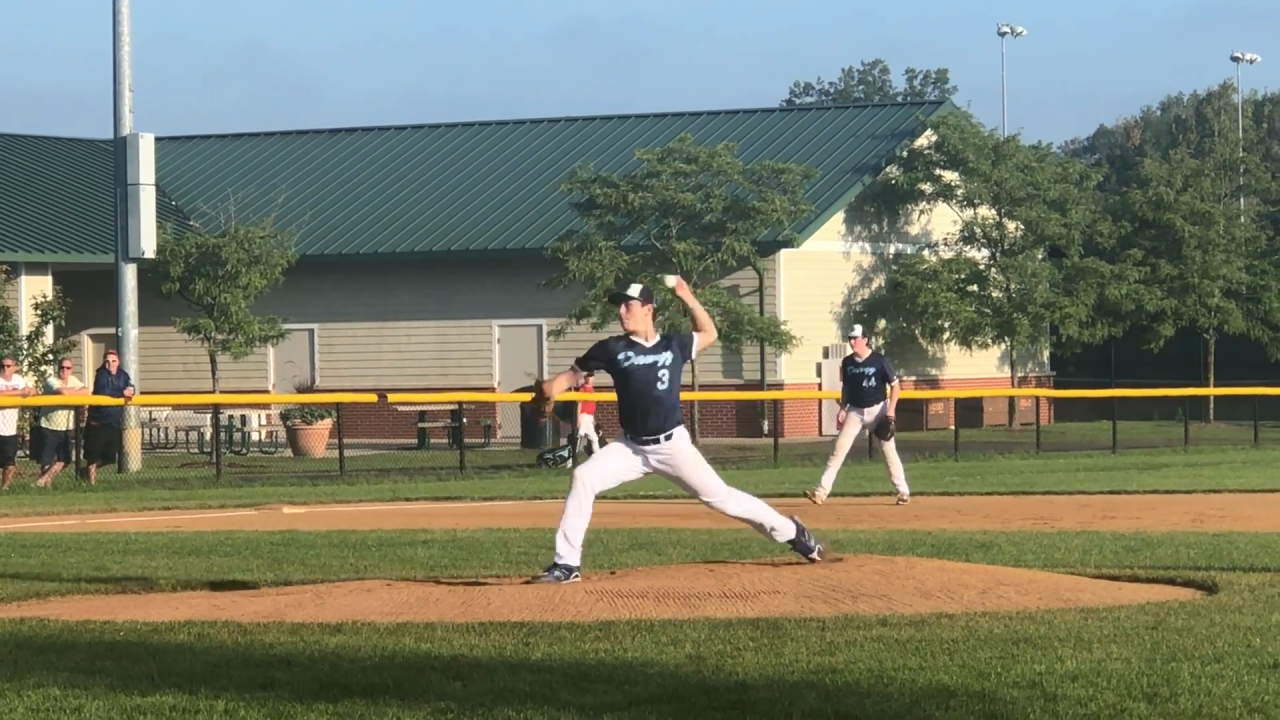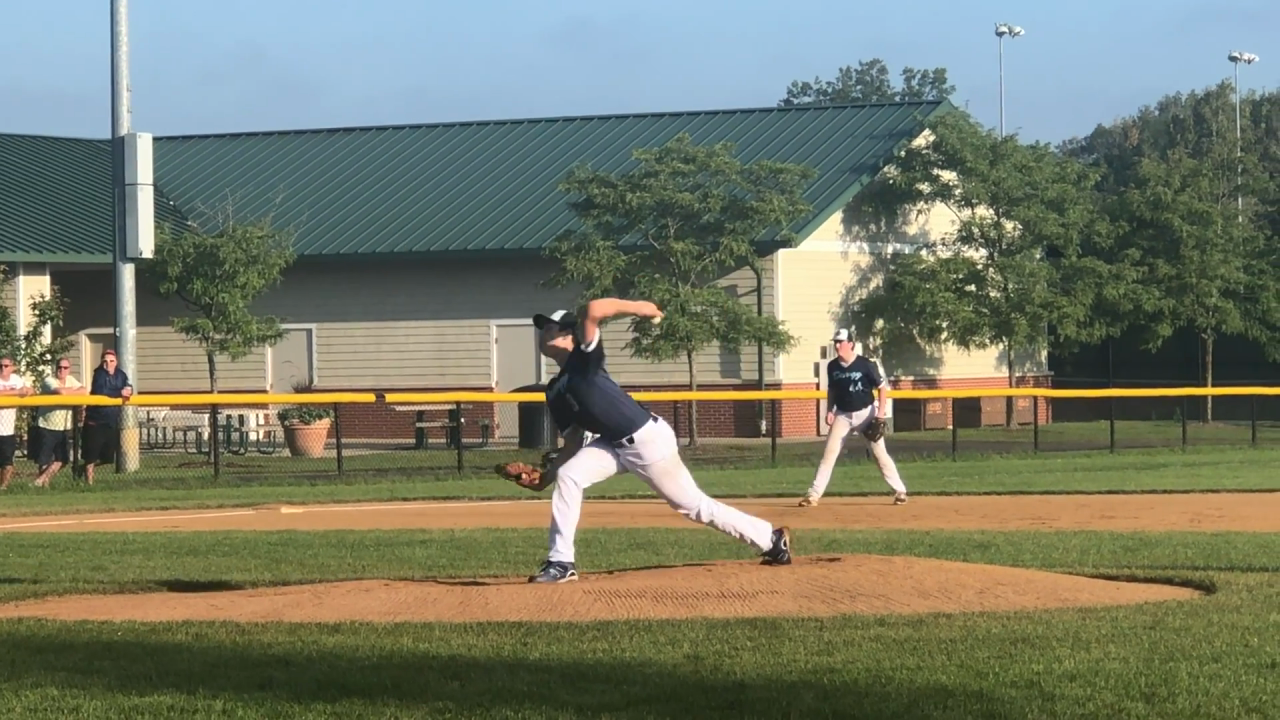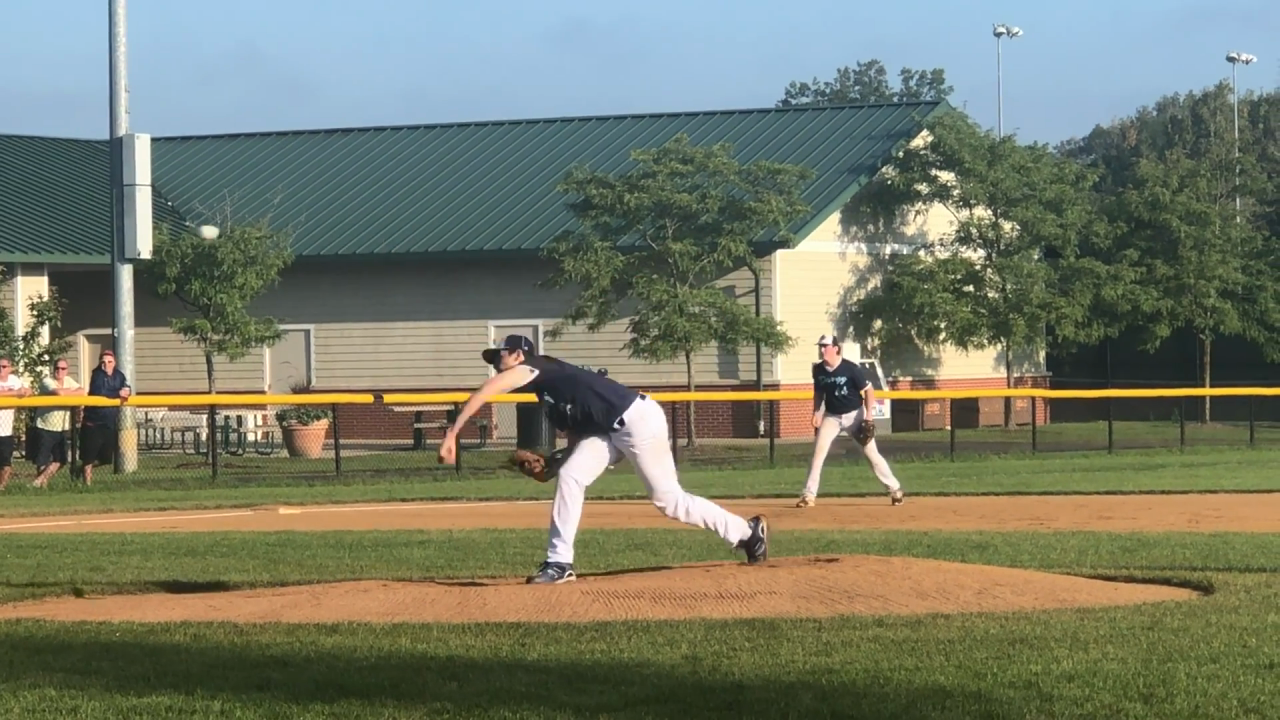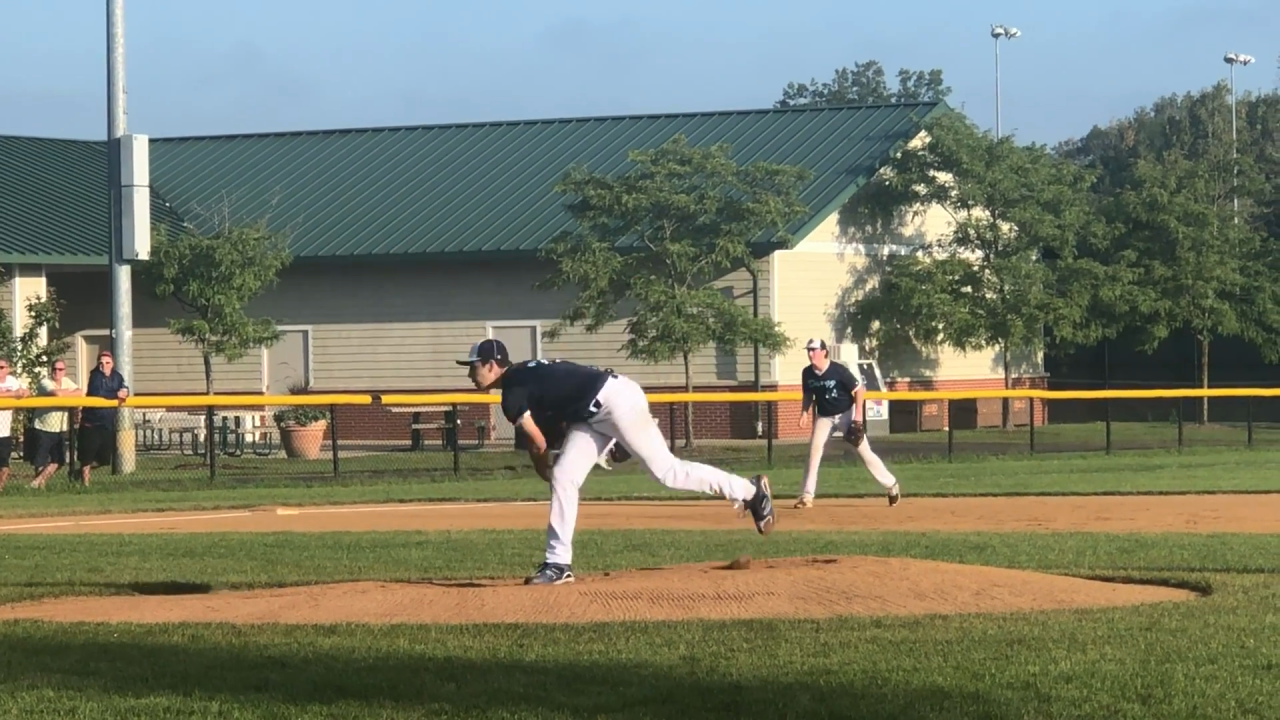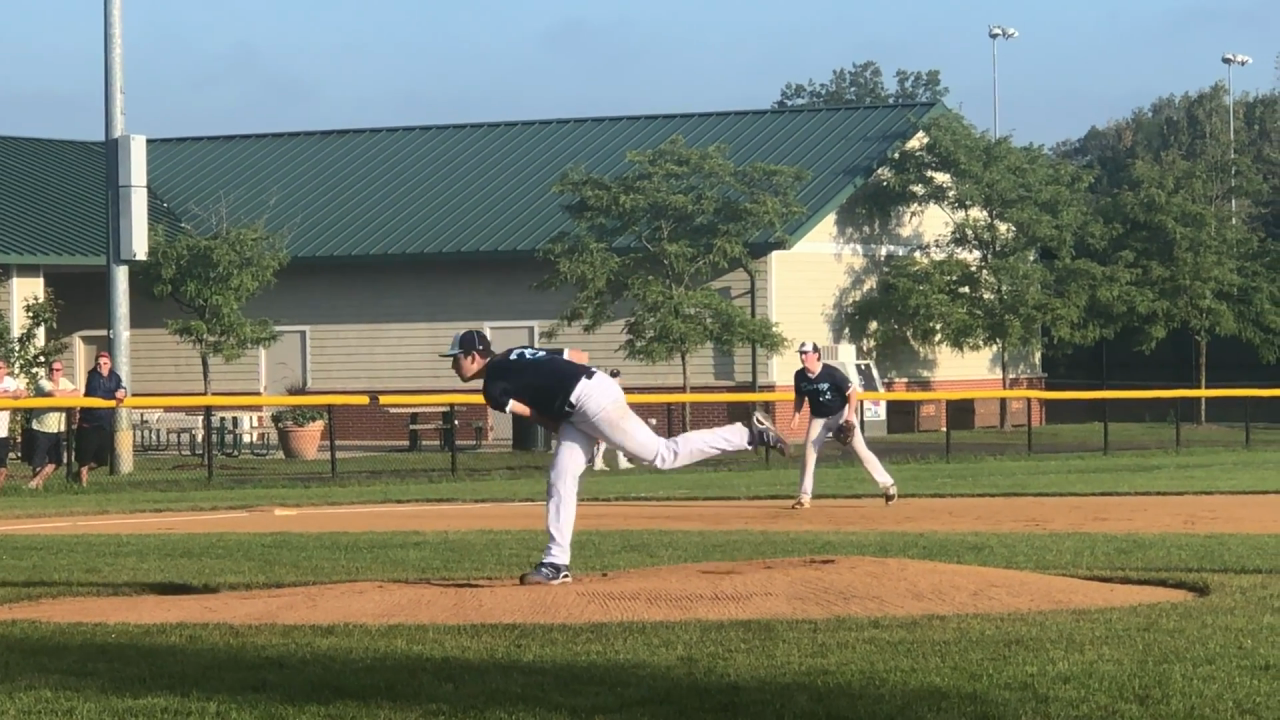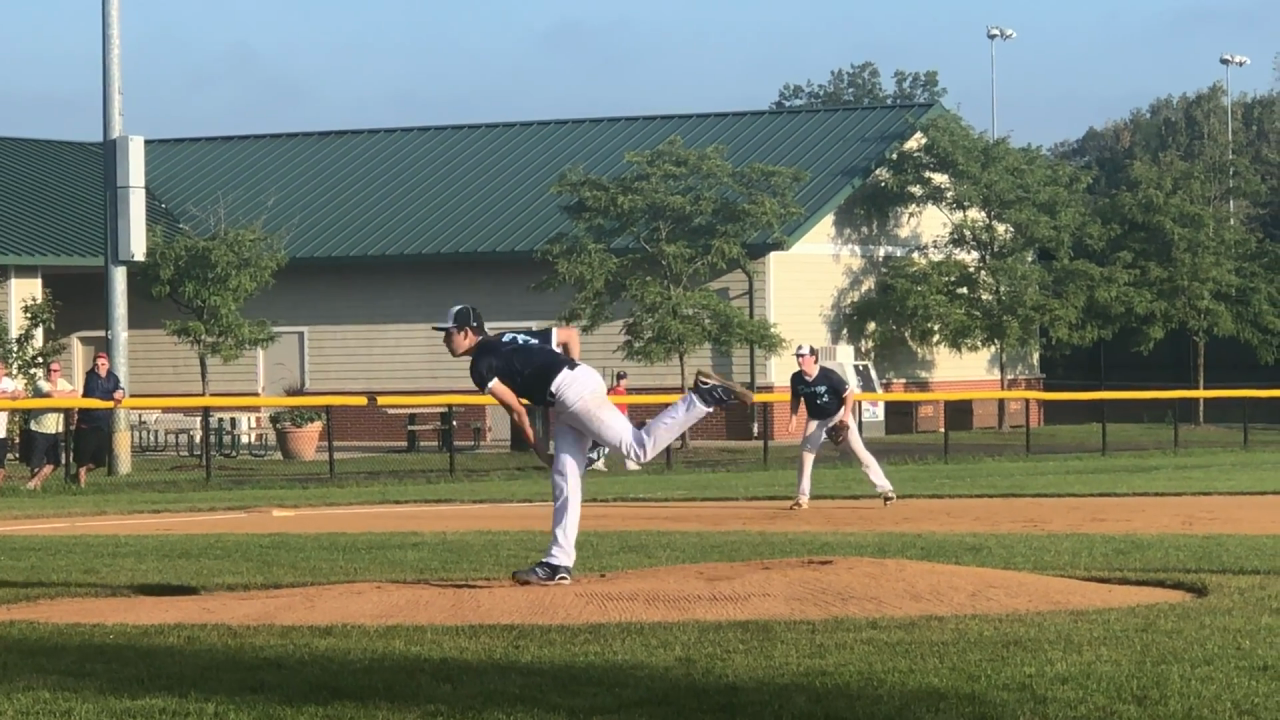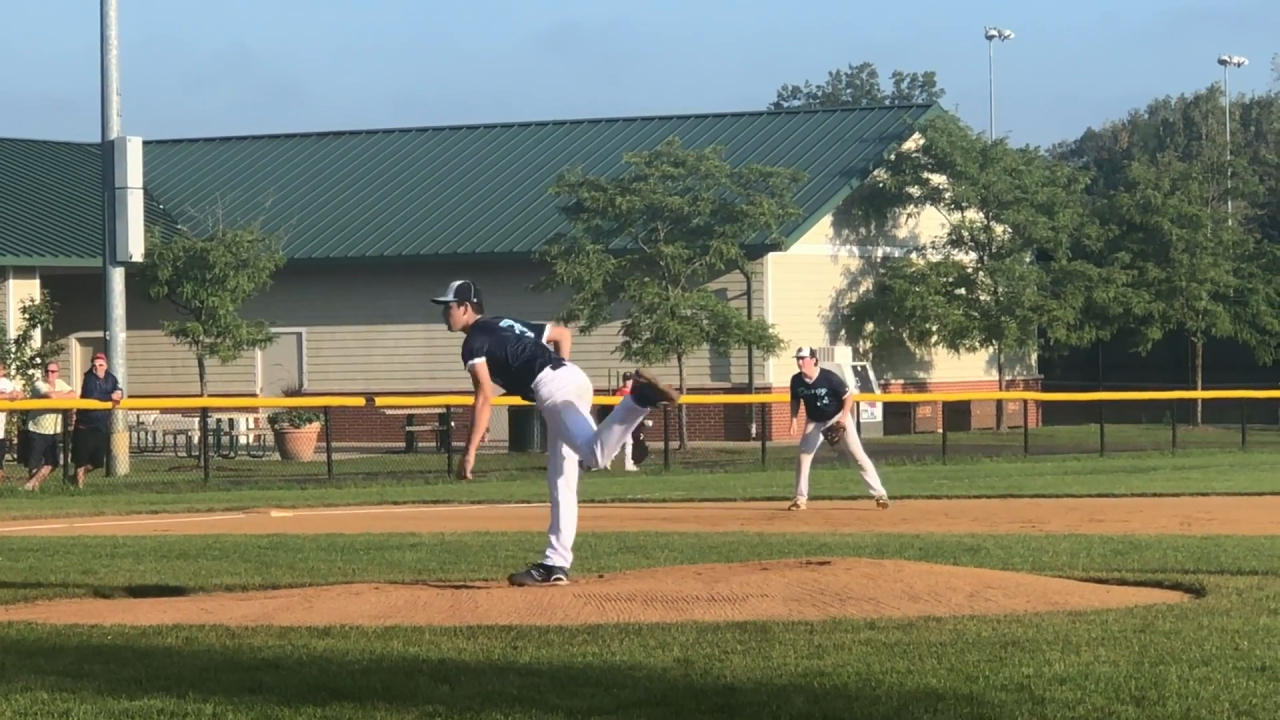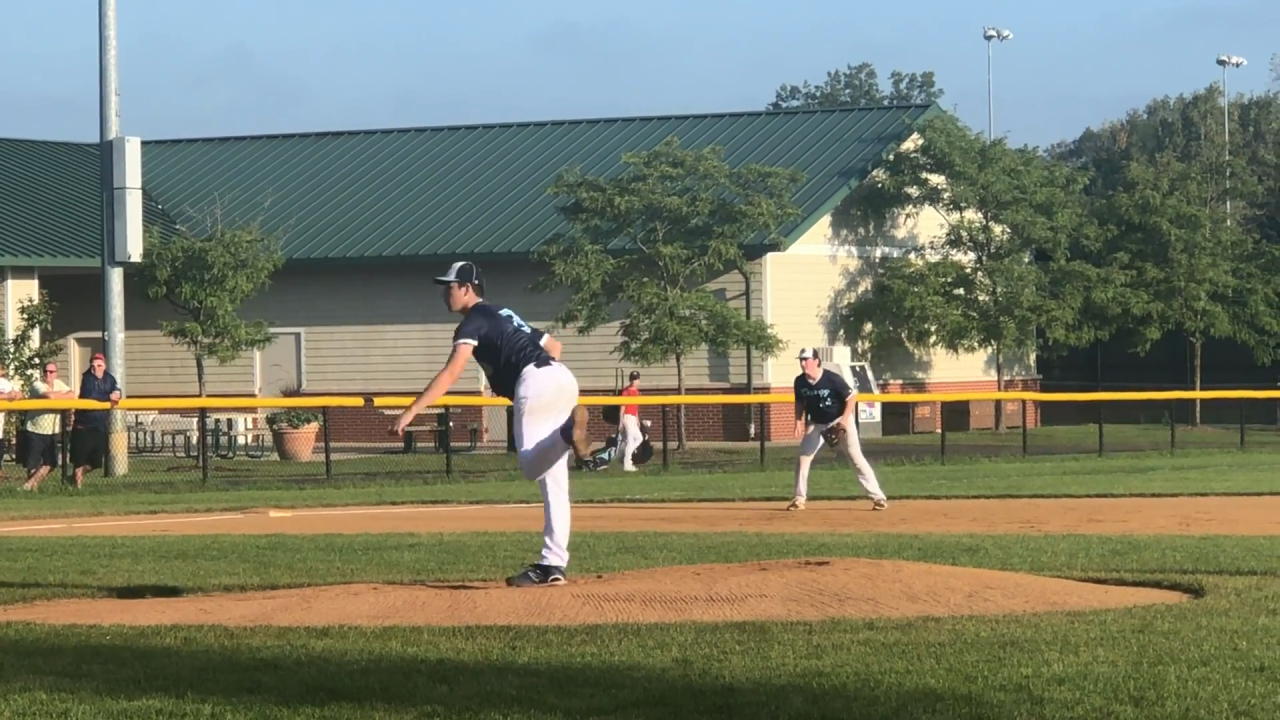
dt=0.1s
person 1, frame 1
left shoulder: (675, 342)
right shoulder: (610, 348)
left elbow: (708, 332)
right elbow: (569, 377)
left wrist: (687, 297)
right wrist: (547, 391)
left hip: (672, 444)
right hip: (631, 444)
left knee: (723, 498)
right knee: (584, 478)
left ankle: (792, 532)
right ankle: (566, 564)
person 1, frame 2
left shoulder: (584, 356)
right shoulder: (555, 391)
left elbow: (594, 309)
right elbow: (573, 442)
left wrist: (635, 307)
right wrist: (551, 465)
left hip: (645, 442)
right hip: (616, 444)
left knee: (693, 505)
right knee: (567, 478)
left ankle: (769, 538)
right ankle: (560, 563)
person 1, frame 3
left shoulder: (539, 369)
right shoulder: (549, 387)
left elbow: (492, 387)
right elbow: (578, 429)
left wrist: (454, 431)
left hip: (639, 420)
right hip: (614, 427)
left knee: (671, 502)
right knee: (570, 479)
left ankle: (746, 532)
right ankle: (560, 562)
person 1, frame 4
left shoulder: (512, 391)
right shoulder: (527, 372)
left elbow: (538, 444)
left wrist: (543, 468)
left hip: (614, 400)
right hip: (597, 408)
left knee: (670, 473)
right knee: (564, 476)
left ankle: (751, 492)
right ankle: (558, 562)
person 1, frame 5
left shoulder: (494, 385)
right shoulder: (515, 357)
left elbow: (537, 418)
right elbow: (579, 357)
left hip: (592, 400)
right hip: (589, 395)
left knee: (663, 453)
right knee: (561, 480)
left ankle: (749, 433)
right ankle: (555, 562)
person 1, frame 6
left shoulder: (480, 363)
right shoulder: (510, 342)
left elbow: (516, 409)
left wrist: (535, 446)
left hip: (572, 393)
right hip: (573, 392)
left knee: (638, 446)
right knee: (565, 479)
left ankle: (704, 395)
right ankle: (557, 562)
person 1, frame 7
left shoulder: (474, 342)
right shoulder: (504, 324)
left elbow: (484, 397)
right elbow: (563, 334)
left wrist: (470, 452)
left hip: (555, 387)
right hip: (572, 378)
left knee: (594, 453)
right knee: (561, 479)
left ankle: (642, 395)
right ankle: (555, 562)
person 1, frame 8
left shoulder: (474, 322)
right shoulder: (503, 315)
left elbow: (450, 373)
right elbow: (554, 347)
left wrist: (410, 412)
left hip: (538, 383)
right hip: (563, 381)
left knee: (531, 462)
right knee: (552, 475)
left ankle: (567, 432)
right ankle: (552, 563)
